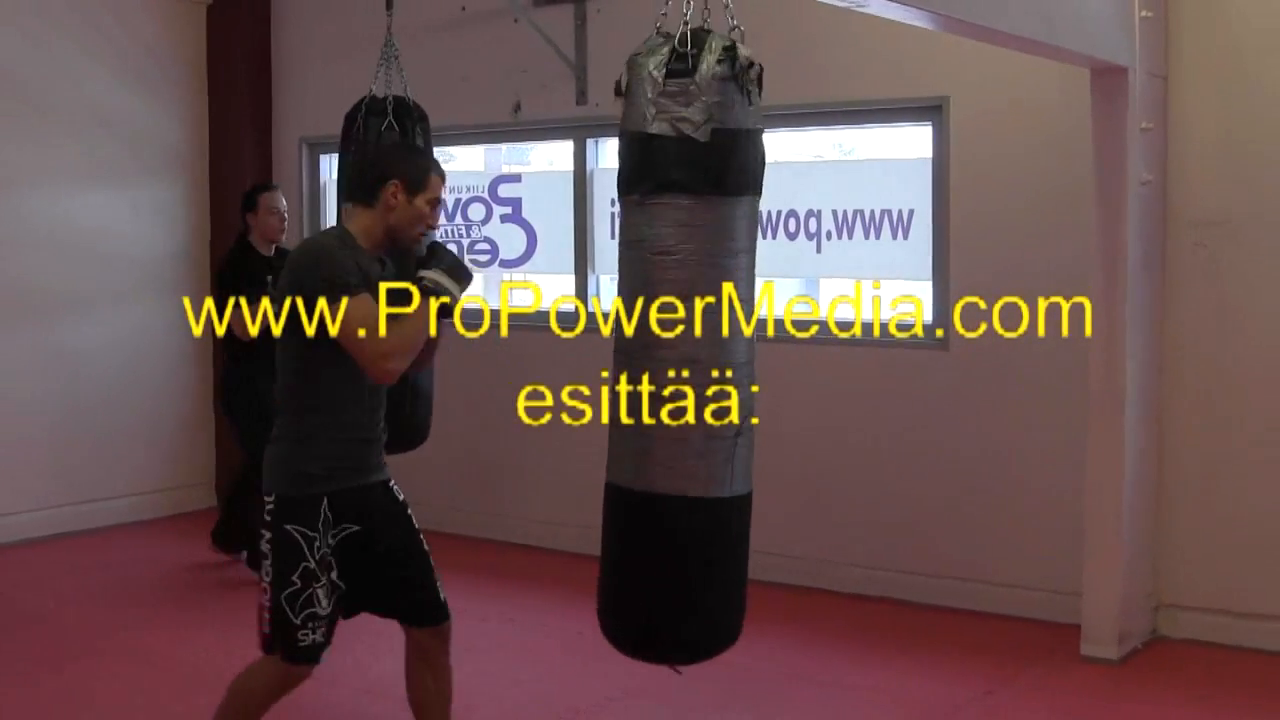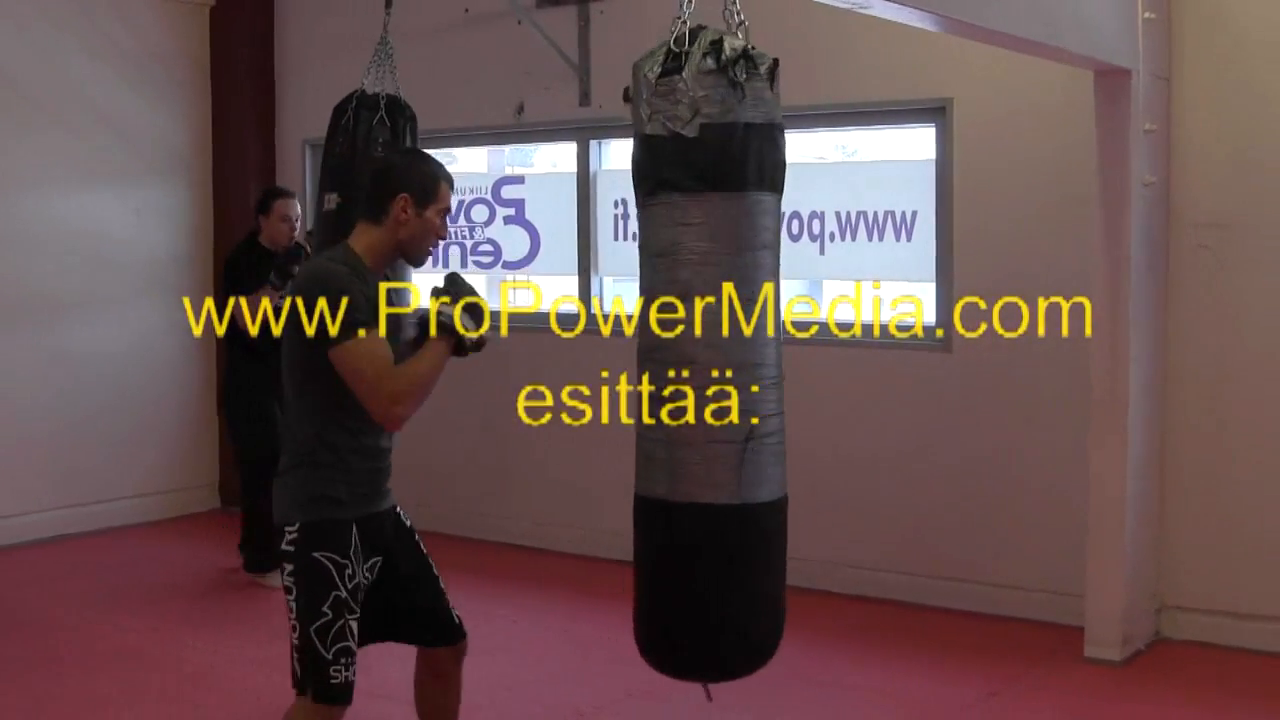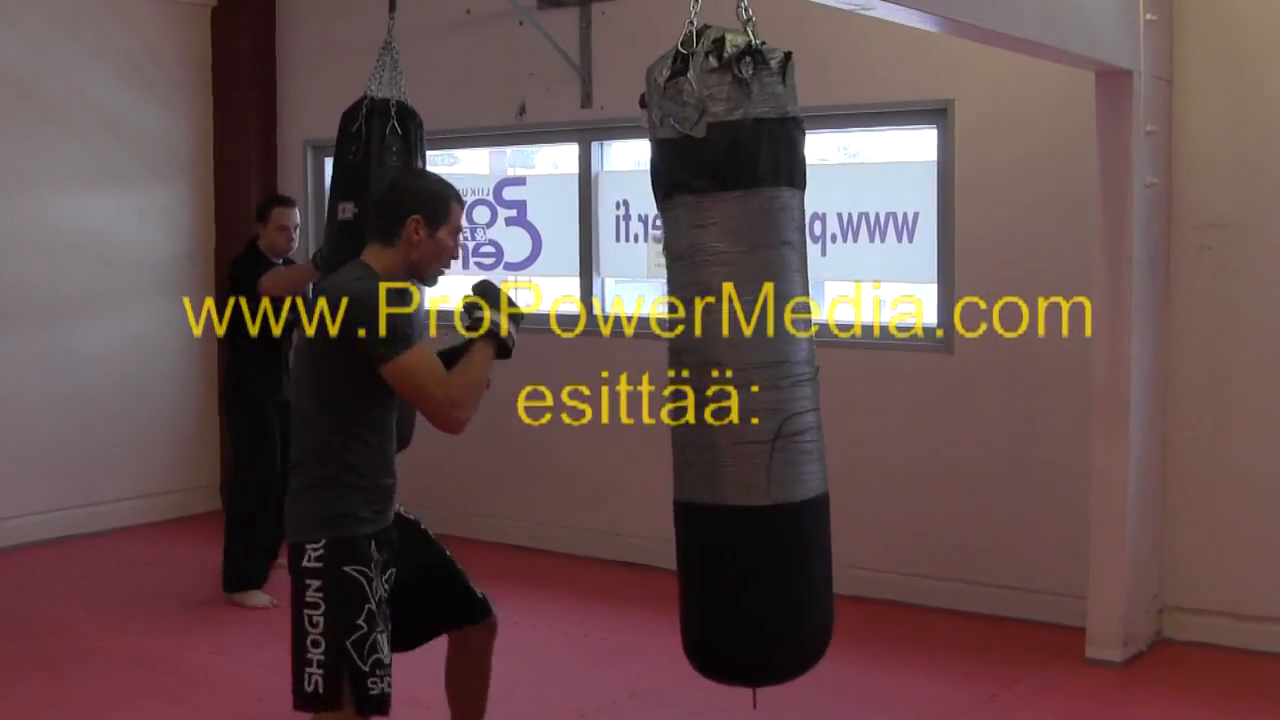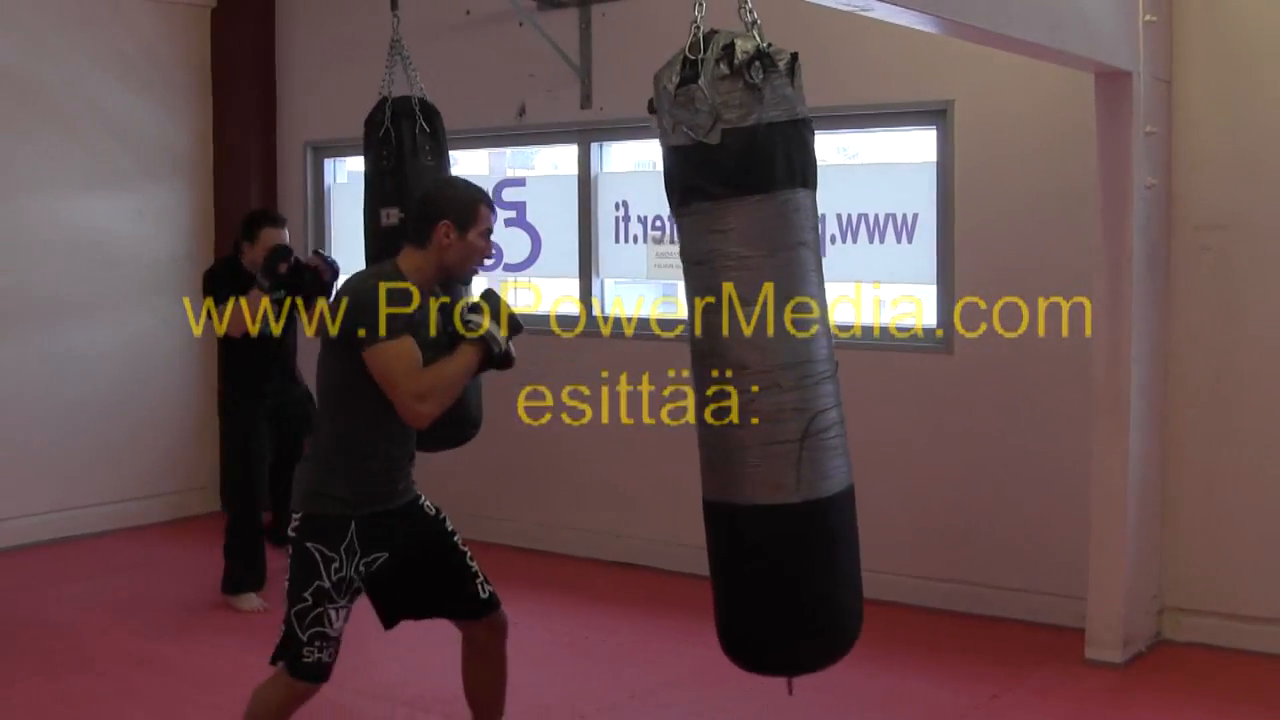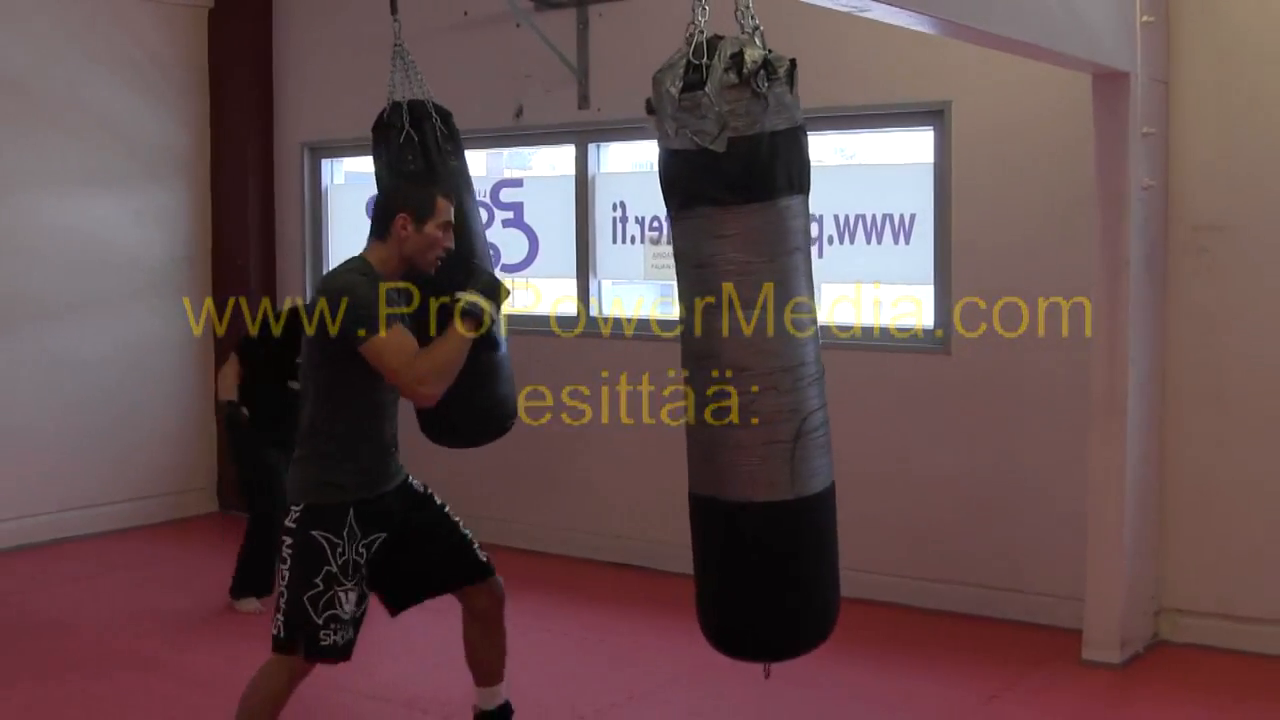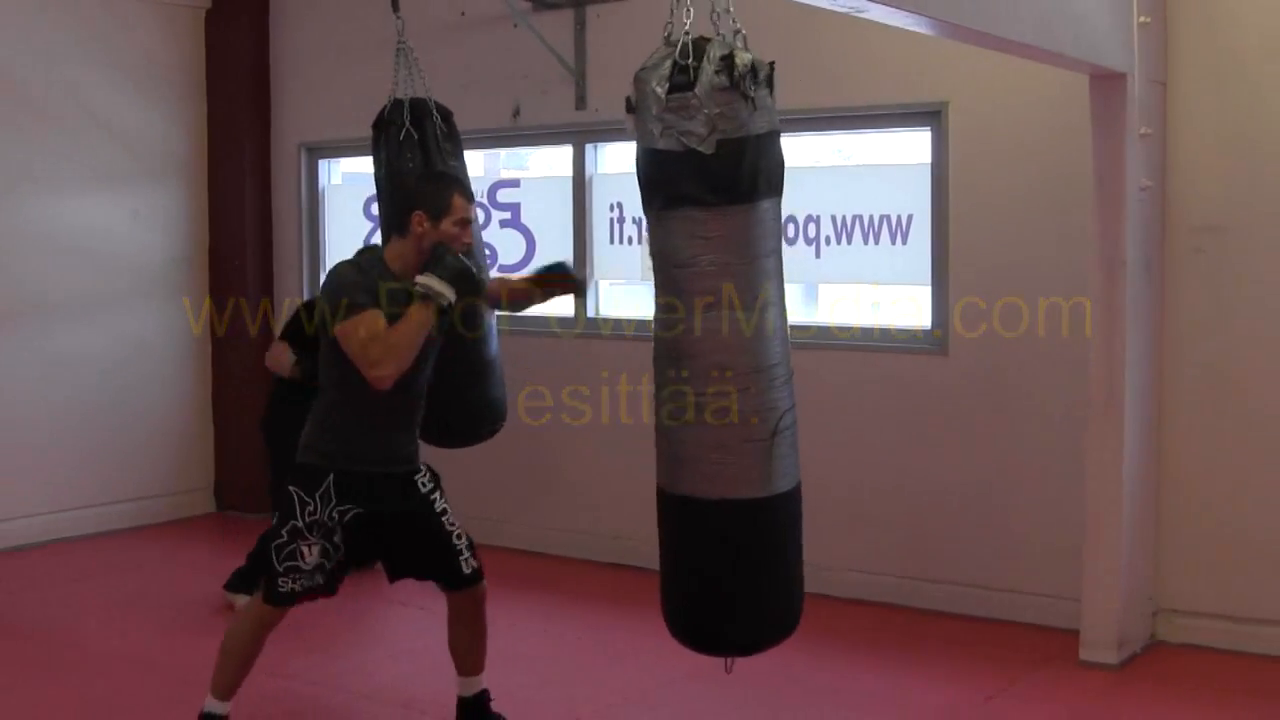
dt=0.4s
person 1, frame 1
left shoulder: (358, 263)
right shoulder: (322, 261)
left elbow: (413, 359)
right elbow: (385, 361)
left wrist: (444, 287)
right wrist: (437, 292)
left hip: (368, 482)
right hip: (314, 489)
left knee: (431, 629)
right knee: (294, 657)
person 1, frame 2
left shoulder: (368, 279)
right shoulder: (333, 282)
right elbow: (391, 406)
left wrist: (435, 329)
right wrist: (450, 324)
left hip: (373, 507)
right hip: (323, 517)
left knee: (445, 642)
person 1, frame 3
left shoulder: (389, 292)
right shoulder: (360, 300)
right elbow: (451, 411)
left wrist: (470, 348)
right wrist: (492, 329)
left hip: (378, 518)
right hip: (331, 531)
left knee: (475, 624)
person 1, frame 4
left shoulder: (426, 296)
right shoulder: (370, 295)
right elbow: (420, 403)
left wrist: (478, 355)
right wrist: (480, 332)
left hip: (399, 502)
right hip: (334, 513)
left knee: (488, 623)
right knee: (303, 676)
person 1, frame 5
left shoulder: (401, 285)
right shoulder: (346, 289)
right elbow: (423, 385)
left wrist: (473, 306)
right wrist: (470, 318)
left hip: (386, 483)
right hip: (328, 499)
left knee: (485, 592)
right knee: (300, 656)
person 1, frame 6
left shoulder: (444, 270)
right shoulder: (351, 280)
left elbow: (503, 295)
right elbow: (381, 369)
left wrist: (550, 279)
right wrist: (433, 294)
left hip: (399, 468)
right hip: (330, 470)
left knee: (467, 588)
right knee: (272, 603)
person 2, frame 1
left shoulder: (285, 260)
right shoulder: (236, 266)
right elbow: (244, 330)
left hip: (281, 378)
right hip: (247, 382)
left knee: (262, 462)
left ankle: (229, 537)
person 2, frame 2
left shoulder: (297, 257)
right shoulder: (241, 262)
right elbow: (246, 321)
right wrist: (284, 285)
left hip: (286, 382)
right hip: (248, 385)
right knee: (266, 469)
left ankle: (259, 550)
right ankle: (263, 562)
person 2, frame 3
left shoulder: (288, 266)
right shoulder: (246, 268)
right elbow: (275, 286)
right wrist: (315, 270)
left hip: (280, 390)
right hip: (248, 392)
left knee: (285, 477)
right knee: (254, 482)
left ankle: (263, 552)
right ankle: (241, 581)
person 2, frame 4
right shoulder: (221, 275)
right elbow: (234, 326)
right wrist: (264, 277)
left hip: (289, 390)
right hip: (245, 397)
right knee: (248, 485)
left ankle: (283, 535)
right ankle: (241, 584)
person 2, frame 5
right shoulder: (288, 330)
right elbow: (232, 365)
right wrist: (230, 405)
left hip: (297, 433)
right hip: (258, 434)
right knee: (273, 510)
right ankle: (247, 588)
person 2, frame 6
right shoulder: (316, 313)
right elbow: (274, 357)
right wrist: (302, 370)
right hip: (291, 424)
left ankle: (358, 552)
right ankle: (242, 584)
